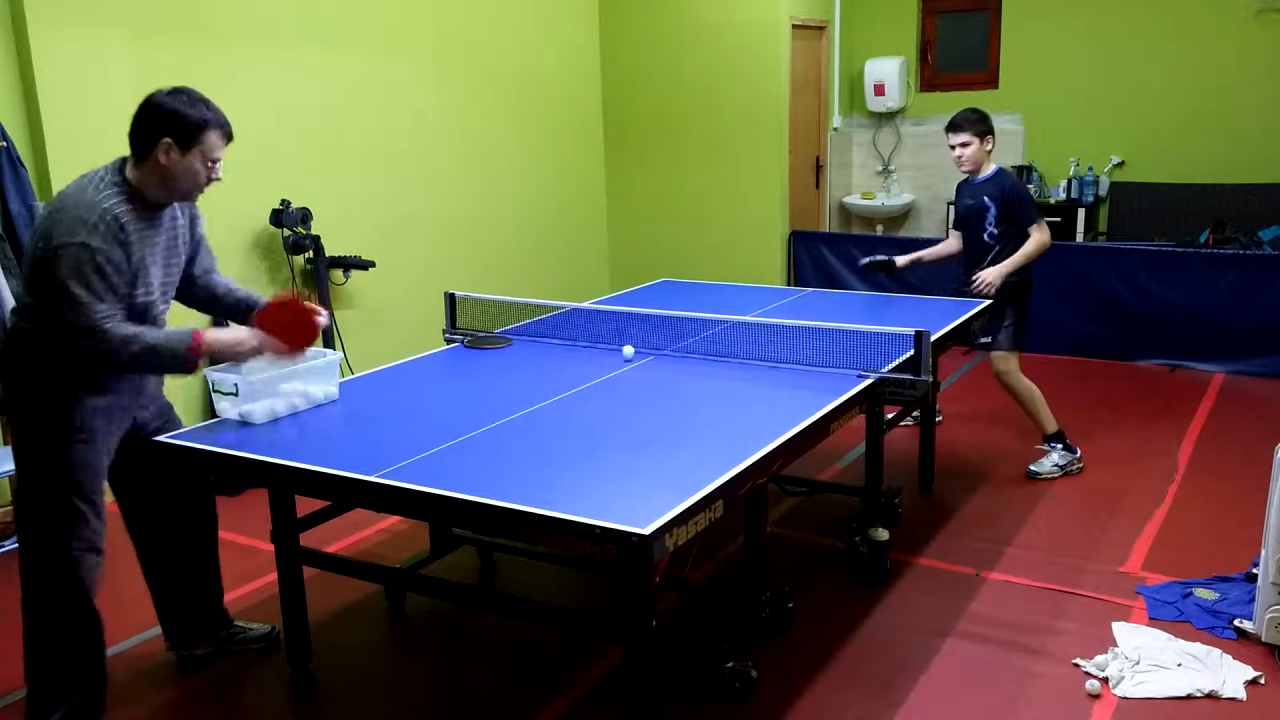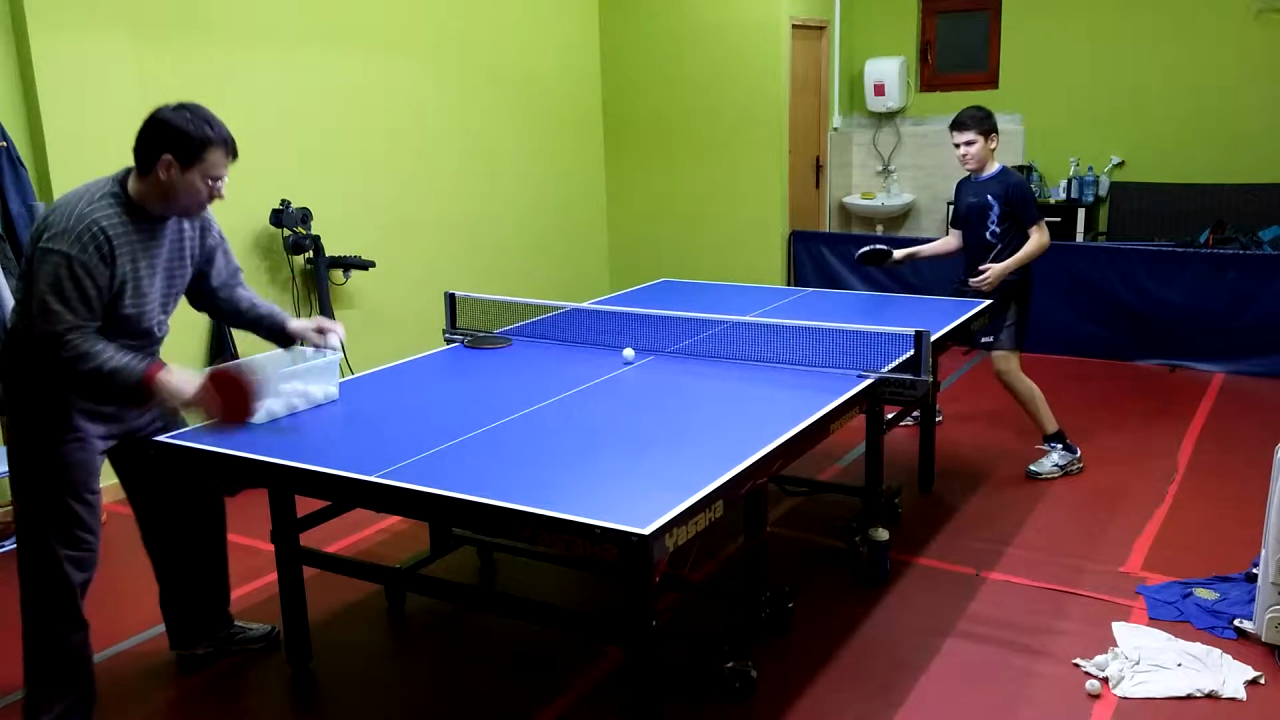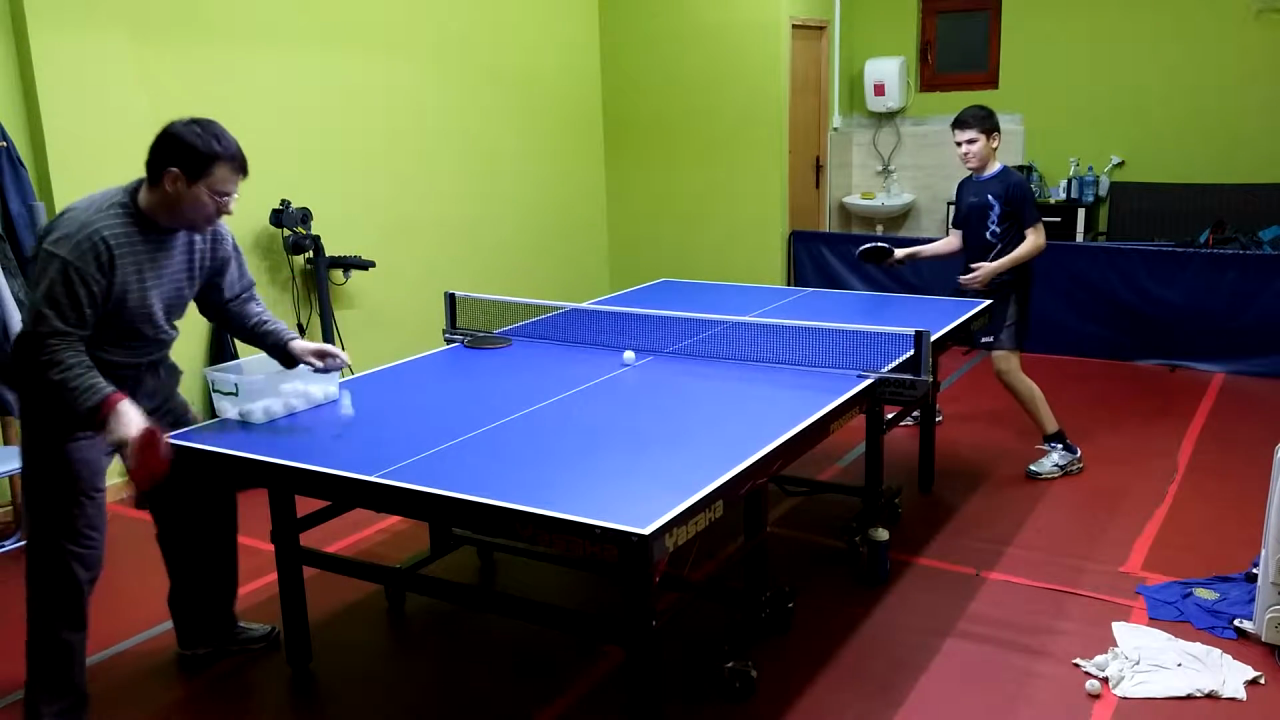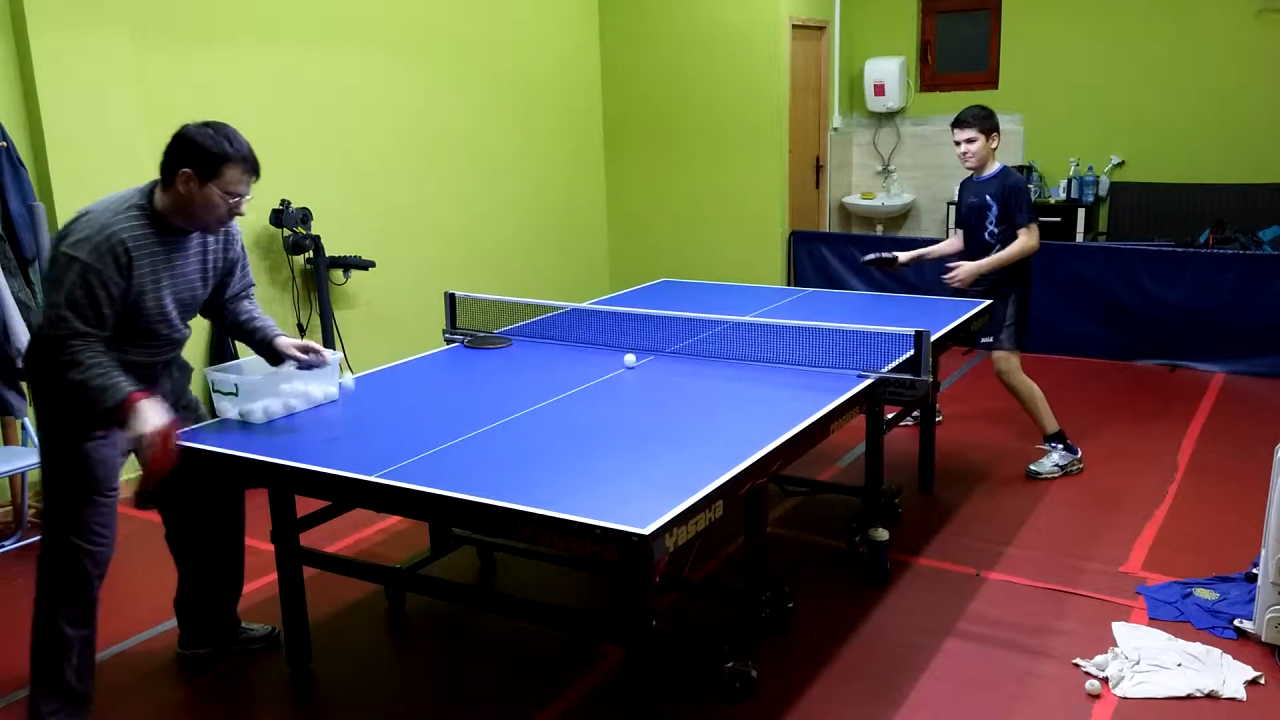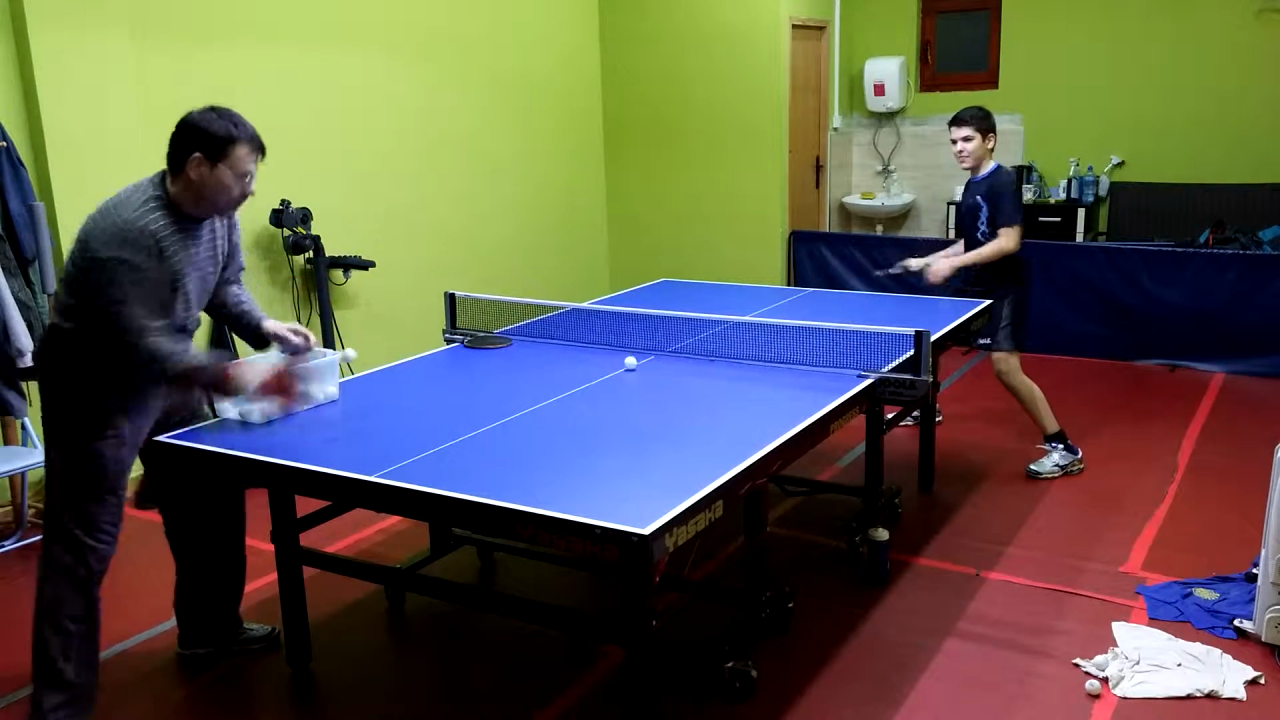
dt=0.1s
person 1, frame 1
left shoulder: (178, 206)
right shoulder: (87, 217)
left elbow: (198, 282)
right elbow: (91, 336)
left wrist: (264, 311)
right wrist: (203, 345)
left hip: (131, 384)
right hip: (60, 396)
left knee: (183, 502)
right knee: (70, 561)
left ankle: (199, 629)
person 1, frame 2
left shoulder: (190, 219)
right shoulder: (79, 228)
left elbow: (222, 291)
right elbow: (64, 344)
left wrist: (289, 327)
right wrist: (154, 380)
left hip: (140, 386)
right hip: (58, 397)
left knee: (192, 501)
right knee: (64, 559)
left ankle: (202, 628)
person 1, frame 3
left shoulder: (207, 231)
right shoulder: (82, 236)
left elbow: (236, 301)
right elbow: (53, 349)
left wrist: (291, 347)
right wrist: (111, 409)
left hip: (148, 382)
right hip: (71, 397)
left knee: (205, 499)
right knee: (68, 557)
left ankle: (206, 628)
person 1, frame 4
left shoulder: (218, 231)
right shoulder: (101, 238)
left elbow: (233, 302)
right elbow: (73, 349)
left wrist: (276, 343)
right wrist: (134, 404)
left hip: (161, 381)
right hip: (84, 394)
left knee: (215, 496)
right knee: (80, 552)
left ankle: (208, 628)
person 1, frame 5
left shoulder: (216, 217)
right shoulder: (129, 230)
left elbow: (224, 289)
right elbow: (142, 345)
left wrist: (268, 329)
right wrist: (227, 375)
left hip: (166, 381)
right hip: (93, 389)
left knee: (215, 495)
right knee: (82, 546)
left ankle: (209, 628)
person 2, frame 1
left shoulder: (1008, 185)
right shoulder: (963, 189)
left elbow: (1042, 237)
left wrist: (1004, 270)
right wrist: (912, 257)
left hip: (1005, 290)
right hip: (972, 287)
left knee: (1004, 368)
left ankle: (1063, 448)
person 2, frame 2
left shoulder: (1013, 184)
right shoulder: (963, 187)
left elbow: (1041, 239)
left wrist: (1004, 268)
right wrist: (908, 252)
left hip: (1006, 290)
right hip: (971, 287)
left knee: (1005, 368)
left ankle: (1063, 448)
person 2, frame 3
left shoulder: (1013, 183)
right shoulder: (965, 187)
left elbow: (1037, 240)
left wrist: (995, 268)
right wrist: (910, 251)
left hip: (1006, 289)
right hip: (971, 287)
left knee: (1005, 367)
left ankle: (1063, 448)
person 2, frame 4
left shoulder: (1011, 183)
right shoulder: (967, 187)
left elbow: (1030, 242)
left wrist: (980, 266)
right wrist: (914, 254)
left hip: (1005, 289)
right hip: (971, 288)
left knee: (1006, 367)
left ankle: (1063, 448)
person 2, frame 5
left shoulder: (1002, 182)
right shoulder: (972, 185)
left elbow: (1009, 243)
left wrist: (952, 263)
right wrist: (930, 260)
left hip: (1002, 289)
right hip: (976, 287)
left knee: (1005, 368)
left ankle: (1064, 448)
